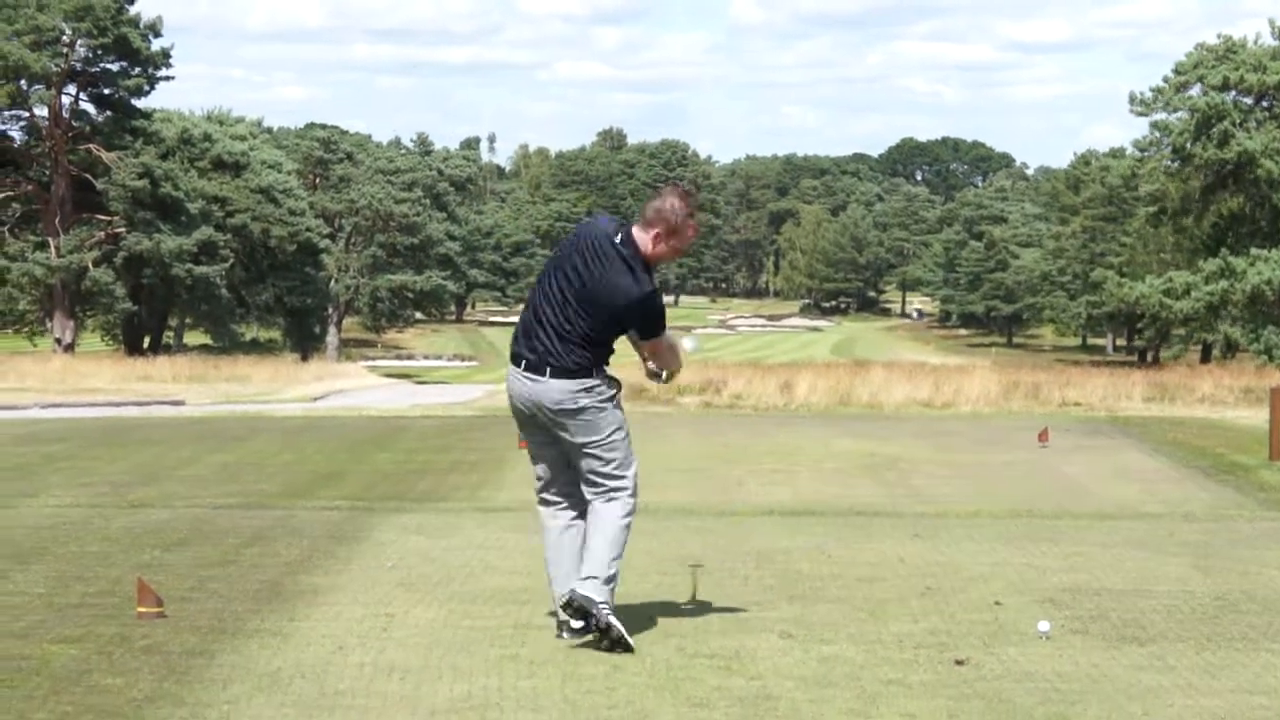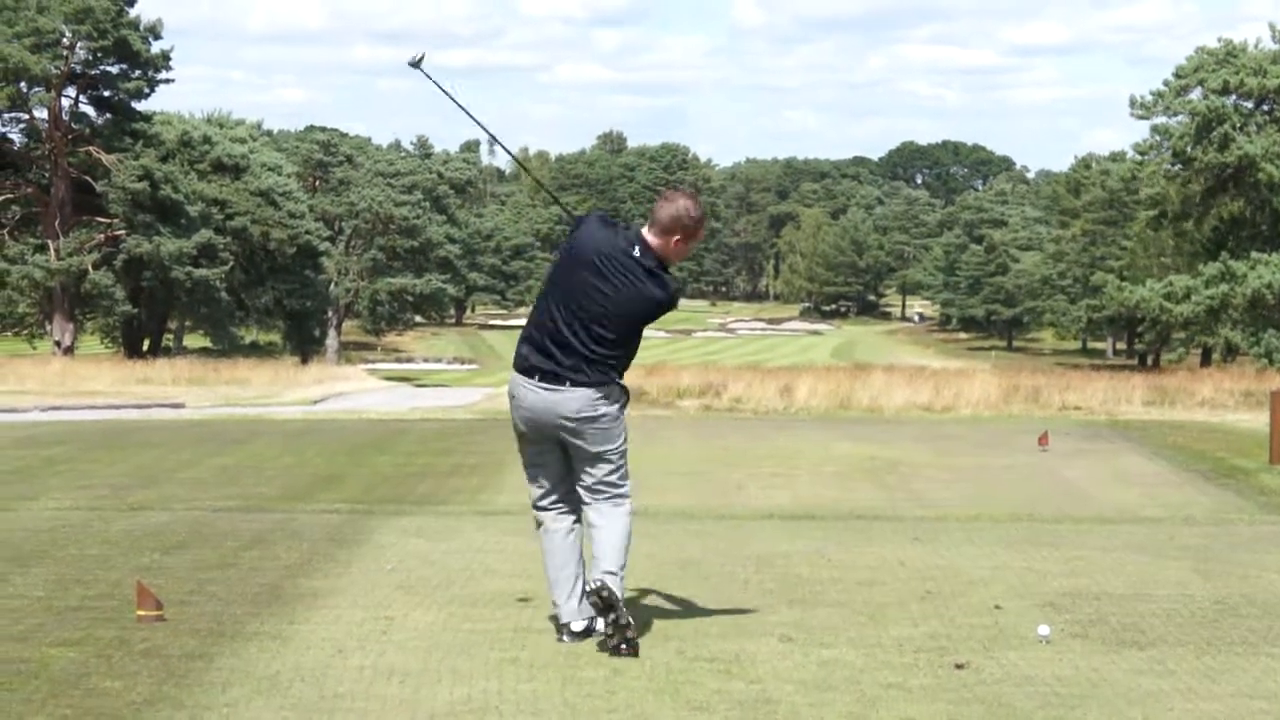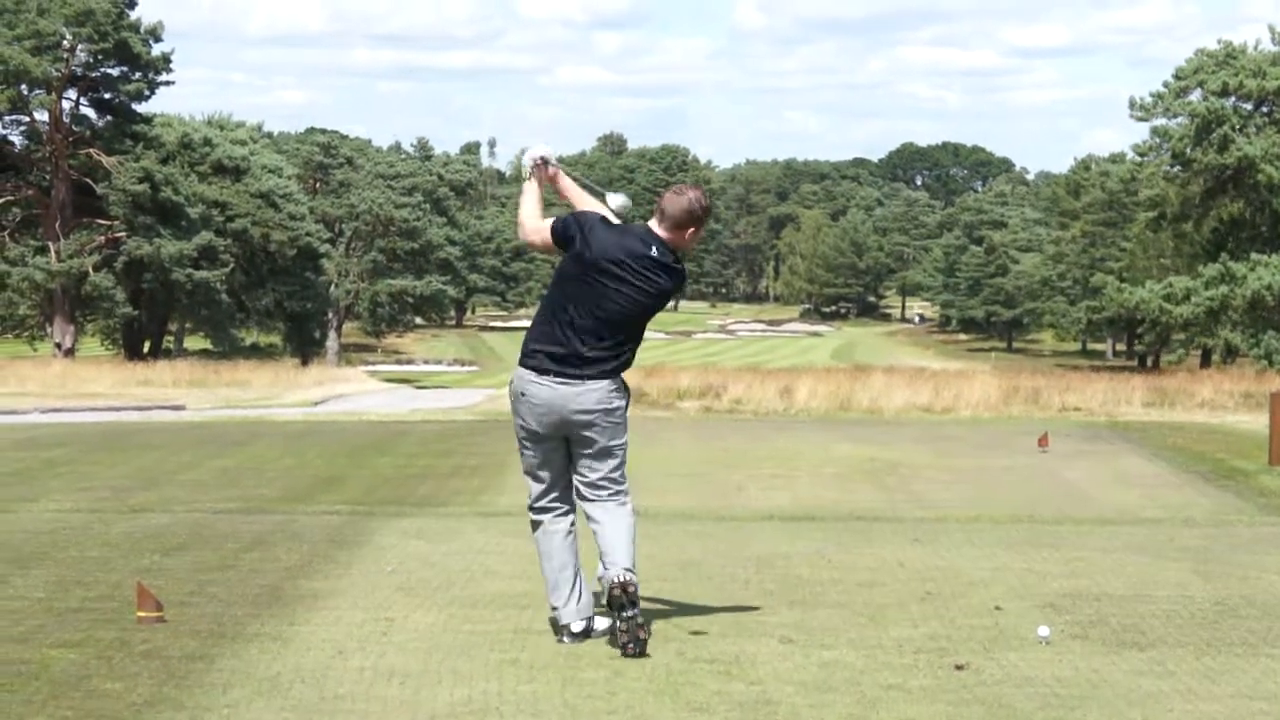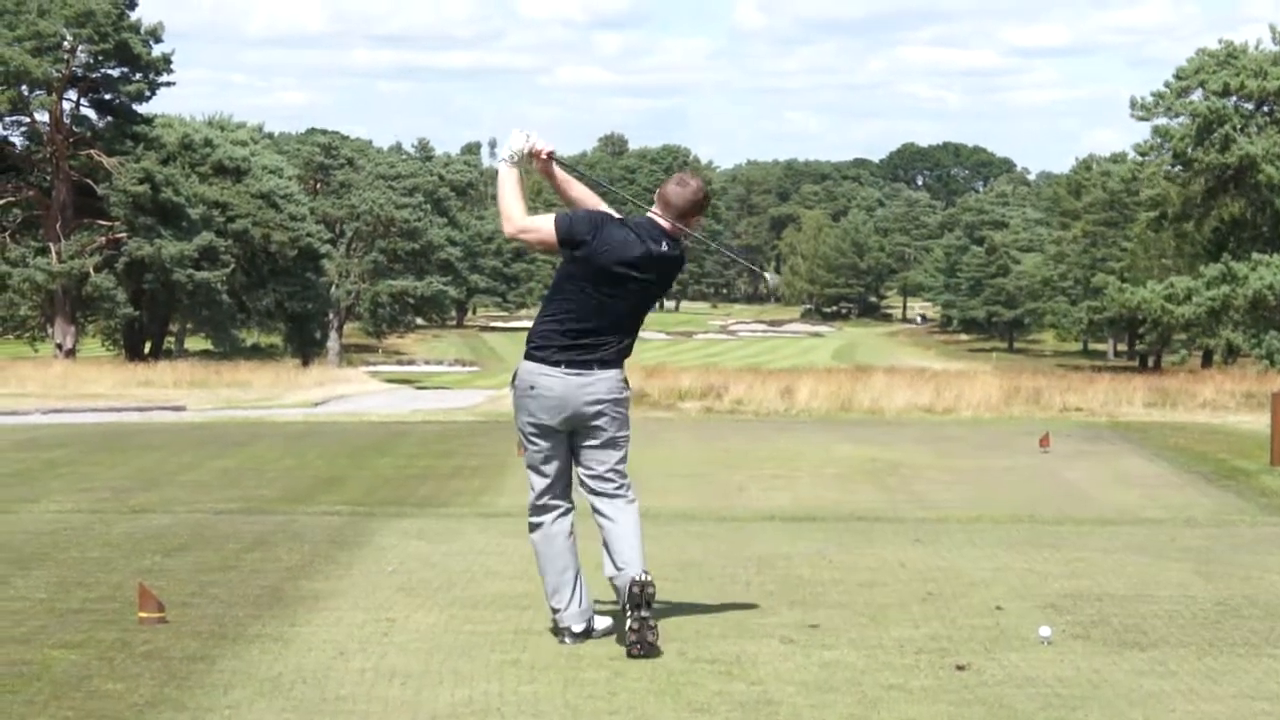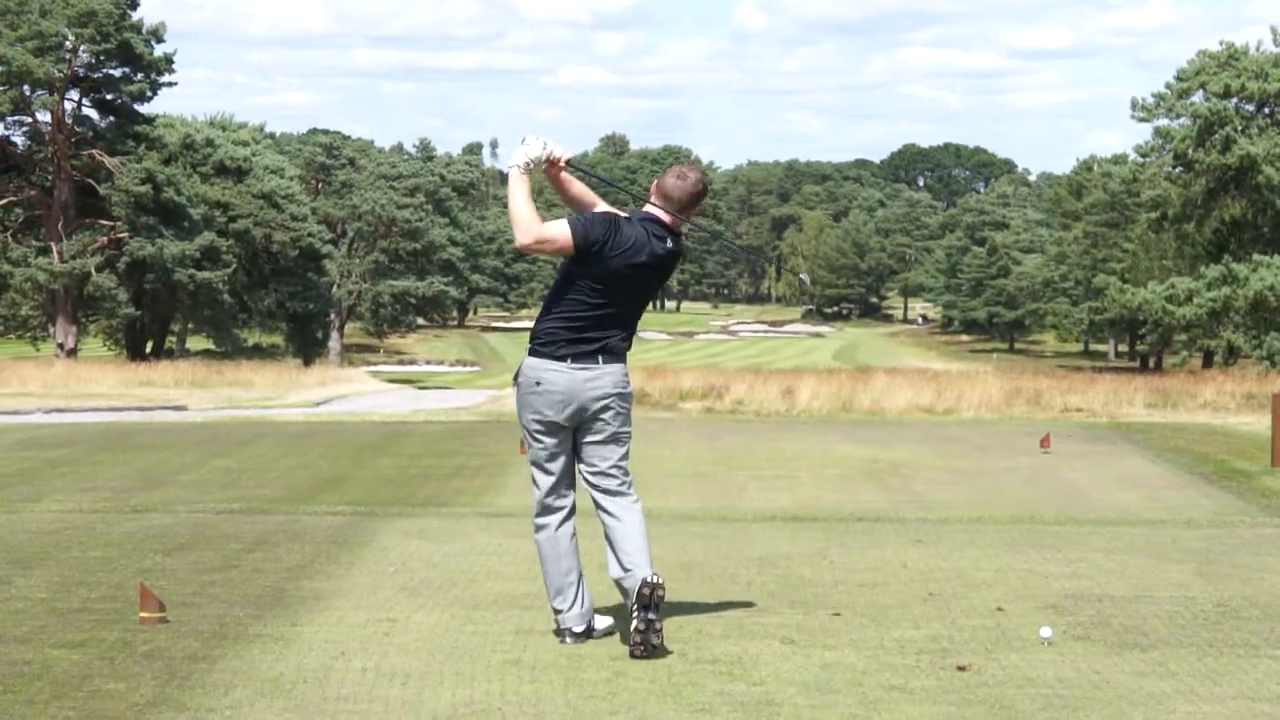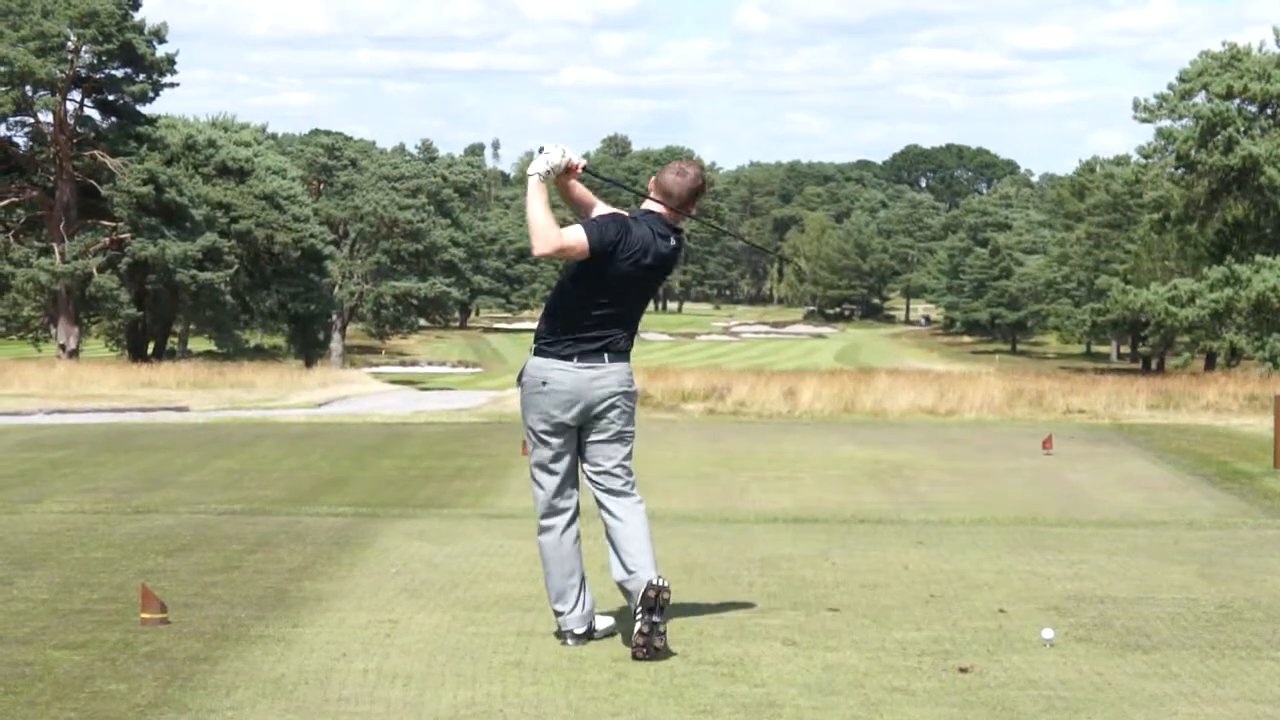
dt=0.1s
person 1, frame 1
left shoulder: (595, 229)
right shoulder: (638, 292)
right elbow: (660, 356)
left wrist: (650, 356)
right wrist: (664, 365)
left hip: (526, 381)
right hip: (576, 390)
left knee: (558, 498)
right knee: (613, 493)
left ankle: (573, 608)
right ankle: (591, 595)
person 1, frame 2
left shoulder: (587, 234)
right shoulder: (662, 290)
left hip: (528, 387)
right hip: (591, 401)
left knee: (551, 504)
right knee: (608, 499)
left ankle: (572, 616)
right ankle: (607, 587)
person 1, frame 3
left shoulder: (592, 233)
right shoulder: (671, 278)
left elbow: (529, 232)
left wrist: (537, 179)
right wrist: (558, 178)
left hip: (534, 385)
right hip: (596, 395)
left knee: (549, 503)
right knee: (607, 497)
left ankle: (573, 616)
right ankle: (619, 581)
person 1, frame 4
left shoulder: (599, 232)
right shoulder: (672, 259)
left elbow: (515, 227)
left wrist: (511, 163)
right wrist: (548, 167)
left hip: (541, 378)
right hip: (602, 384)
left knee: (548, 502)
right knee: (611, 492)
left ankle: (571, 618)
right ankle: (633, 581)
person 1, frame 5
left shoulder: (610, 232)
right shoulder: (670, 251)
left elbow: (528, 237)
right elbow: (598, 208)
left wrist: (521, 169)
right wrist: (556, 172)
left hip: (546, 376)
right hip: (606, 379)
left knee: (552, 502)
right knee: (615, 491)
left ankle: (573, 618)
right ankle: (641, 583)
person 1, frame 6
left shoulder: (619, 231)
right shoulder: (667, 243)
left elbow: (545, 245)
right elbow: (593, 209)
left wrist: (538, 177)
right wrist: (565, 179)
left hip: (552, 374)
right hip: (610, 376)
left knee: (555, 503)
right knee: (617, 490)
left ankle: (574, 619)
right ankle: (645, 586)
